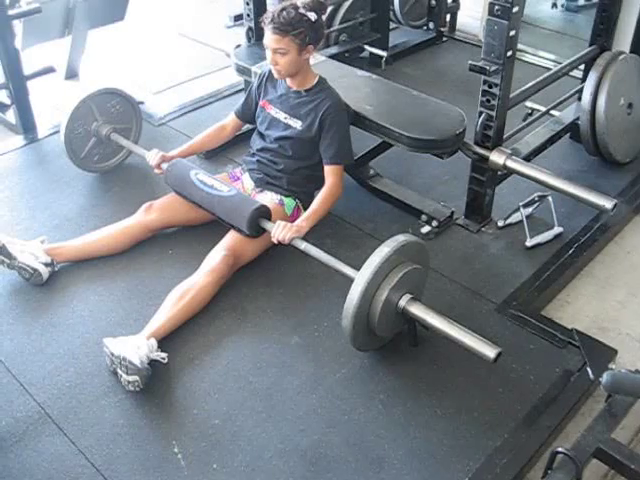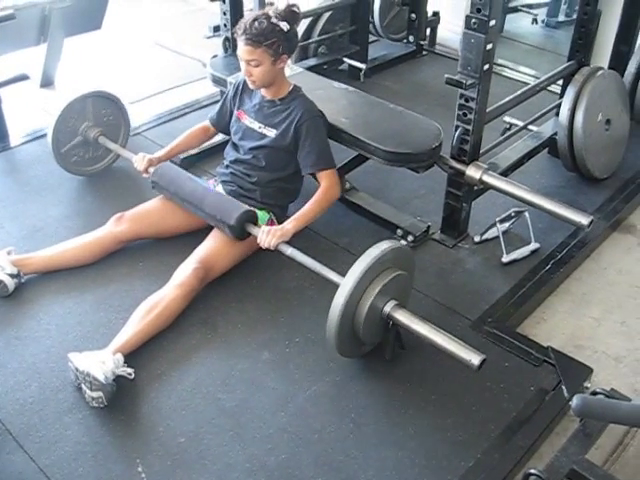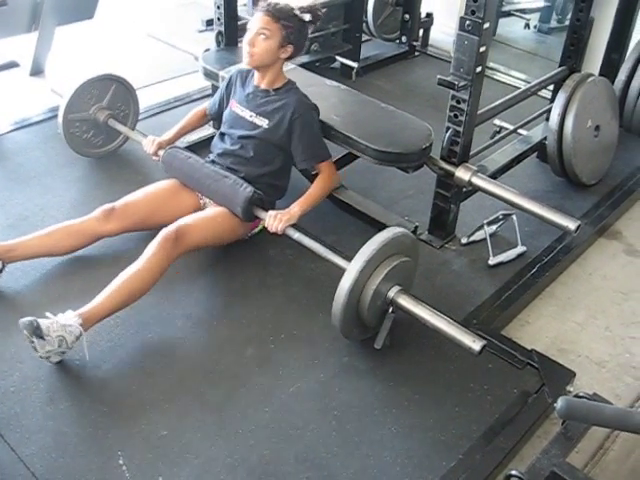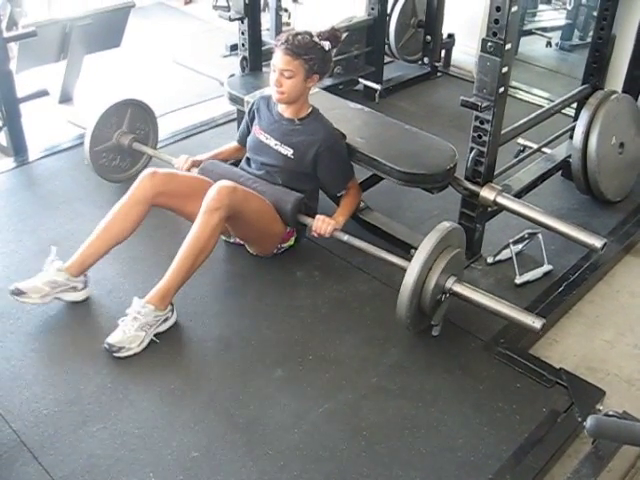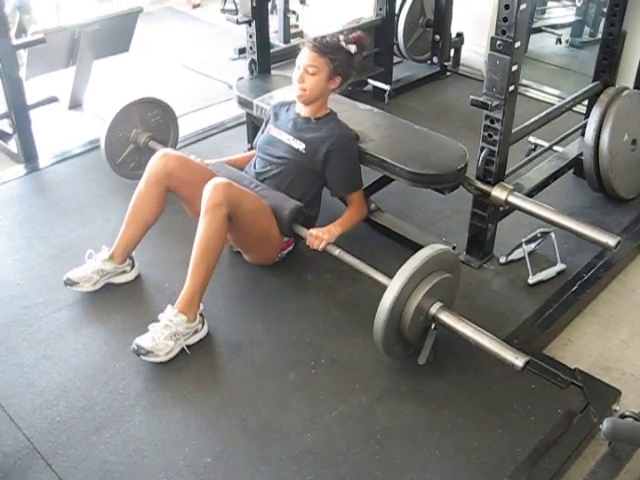
dt=1s
person 1, frame 1
left shoulder: (328, 107)
right shoulder: (267, 80)
left elbow: (333, 182)
right elbow: (228, 127)
left wrist: (302, 225)
right wrist: (173, 155)
left hip: (282, 198)
right hip: (245, 176)
left knee: (222, 258)
right knee: (151, 213)
left ankle: (142, 345)
right ankle: (45, 256)
person 1, frame 2
left shoulder: (304, 116)
right shoulder: (242, 89)
left elbow: (330, 186)
right elbow: (208, 128)
left wrist: (288, 228)
right wrist: (159, 157)
left hip: (257, 209)
right hip: (219, 188)
left knee: (192, 273)
right knee: (122, 224)
left ankle: (109, 360)
person 1, frame 3
left shoulder: (296, 108)
right shoulder: (238, 79)
left elbow: (328, 173)
right elbow: (207, 111)
left wrist: (292, 211)
right wrist: (167, 138)
left knee: (171, 238)
right knee: (109, 216)
left ankle: (73, 326)
person 1, frame 4
left shoulder: (322, 137)
right shoulder: (262, 105)
left elbow: (352, 190)
left wrist: (335, 220)
right wrist: (200, 159)
left hip: (276, 227)
right hip: (234, 207)
left knee: (223, 193)
right knee: (152, 180)
left ankle: (156, 307)
right ankle: (68, 275)
person 1, frame 5
left shoulder: (337, 138)
right shoulder: (280, 111)
left elbow: (358, 205)
left wrist: (332, 230)
right wrist: (212, 164)
left hip: (274, 233)
right hip: (236, 208)
left knee: (218, 189)
right knee: (166, 161)
left ankle: (186, 317)
right ankle: (117, 261)
